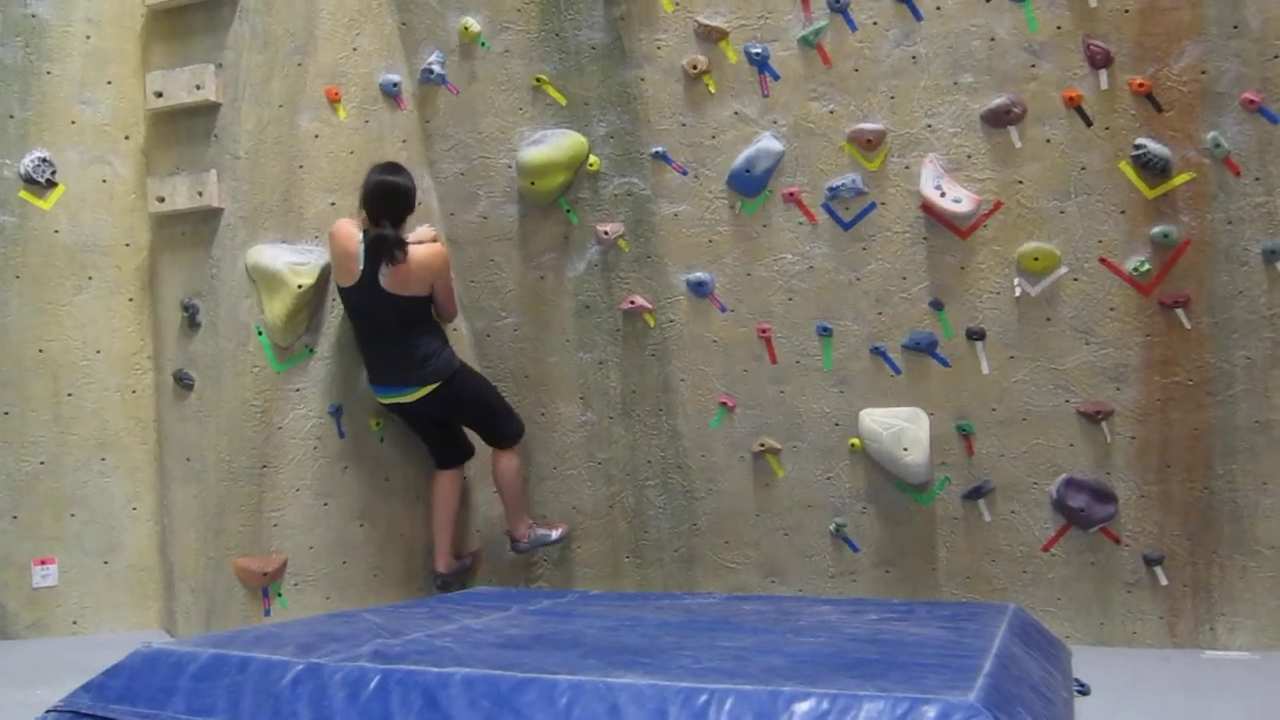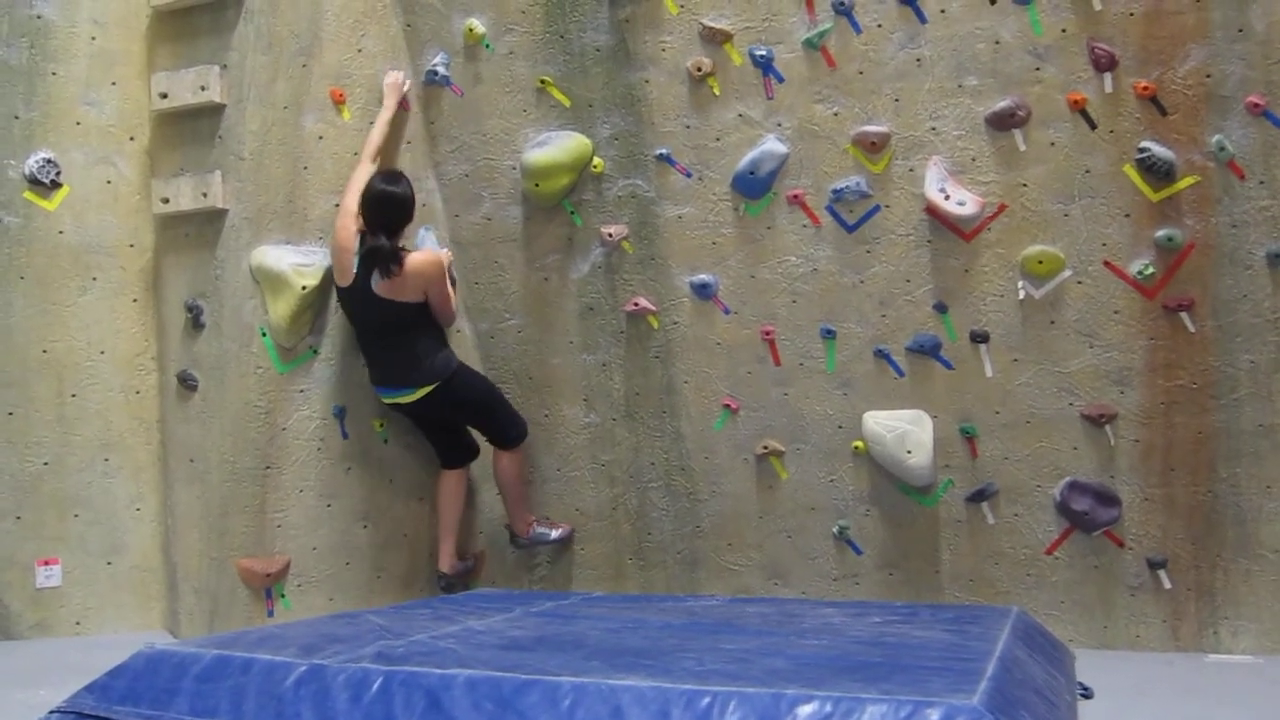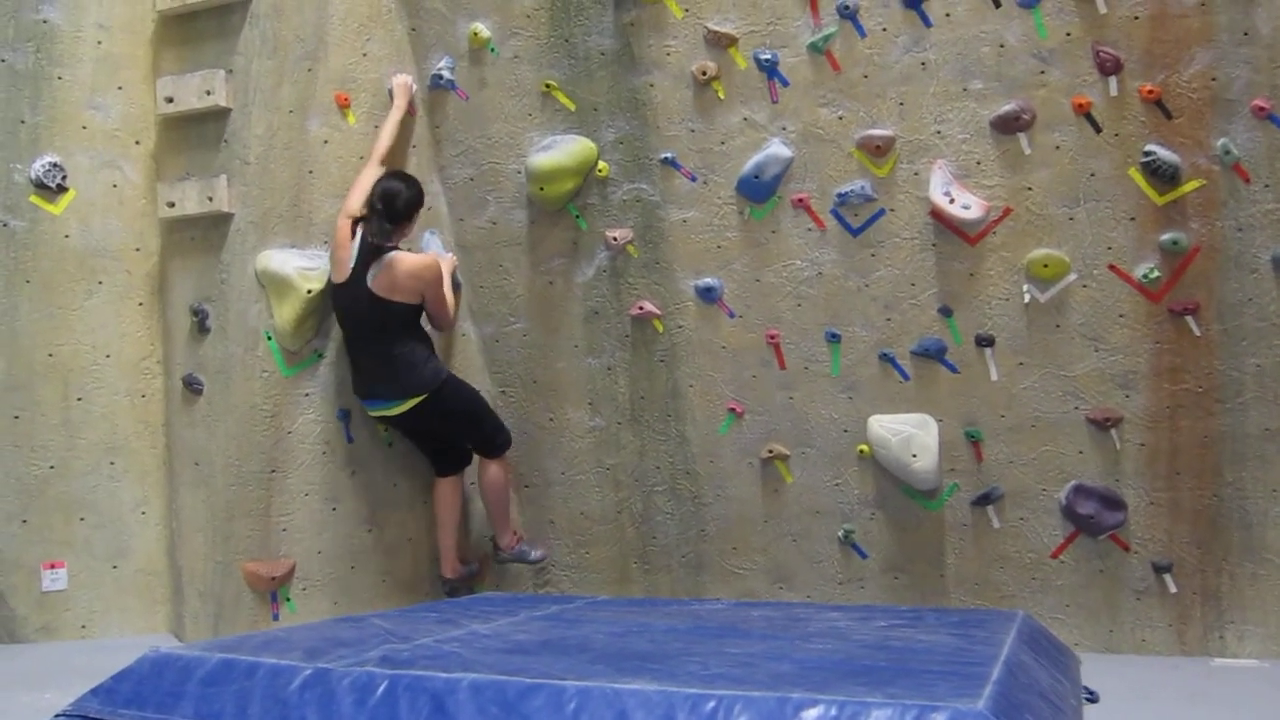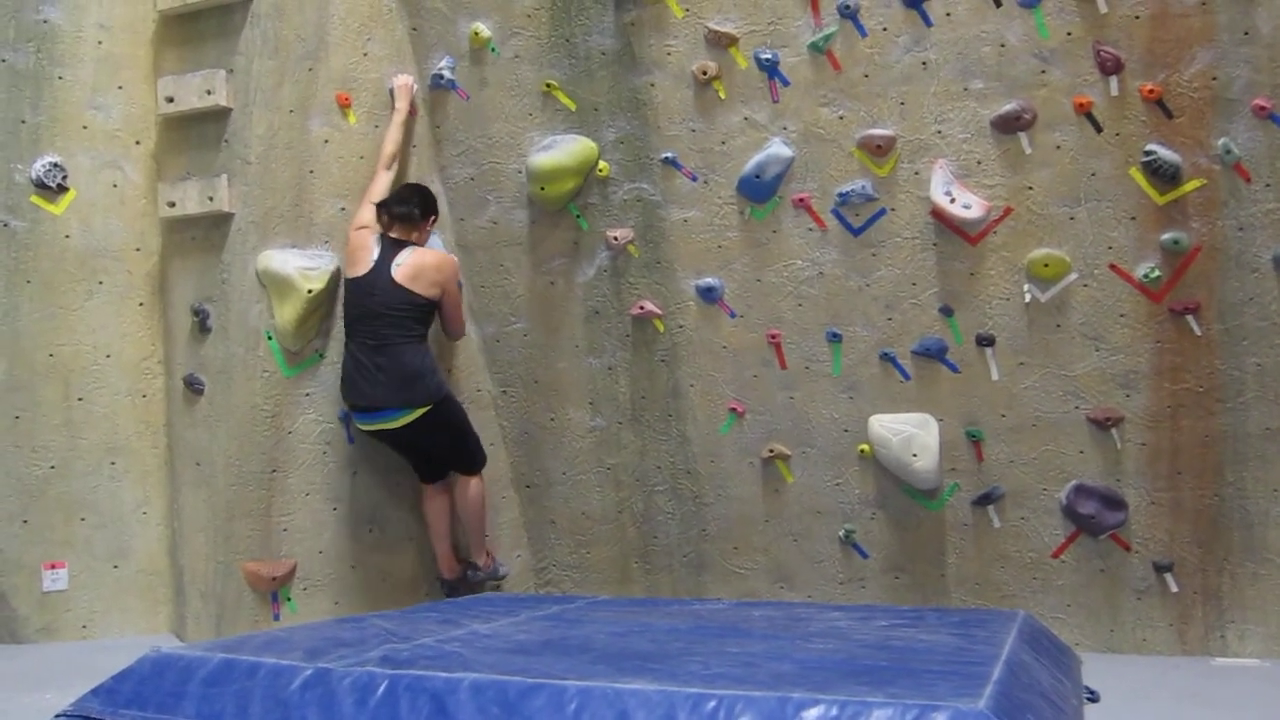
dt=0.5s
person 1, frame 1
left shoulder: (342, 238)
right shoulder: (430, 256)
right elbow: (447, 314)
left hip: (387, 388)
right hip: (437, 378)
left knee: (449, 456)
right knee: (507, 435)
left ankle: (444, 564)
right ankle: (521, 531)
person 1, frame 2
left shoulder: (345, 243)
right shoulder: (423, 266)
left elbow: (367, 161)
right elbow: (447, 317)
left wrist: (390, 100)
left hip: (391, 389)
right hip: (435, 379)
left knee: (455, 456)
right knee: (511, 434)
left ankle: (448, 565)
right ankle: (522, 528)
person 1, frame 3
left shoulder: (344, 240)
right shoulder: (419, 267)
left elbow: (375, 162)
right elbow: (444, 322)
left wrist: (399, 103)
right wrist: (446, 272)
left hip: (375, 397)
right hip: (421, 390)
left knee: (449, 462)
right knee: (494, 446)
left ankle: (452, 570)
right ankle: (506, 542)
person 1, frame 4
left shoulder: (360, 243)
right shoulder: (438, 264)
left elbow: (385, 167)
right elbow: (455, 331)
left wrist: (401, 107)
left hip: (362, 407)
right hip: (414, 399)
left knee: (432, 474)
right knee: (470, 467)
left ankle: (450, 573)
right ankle: (480, 562)
